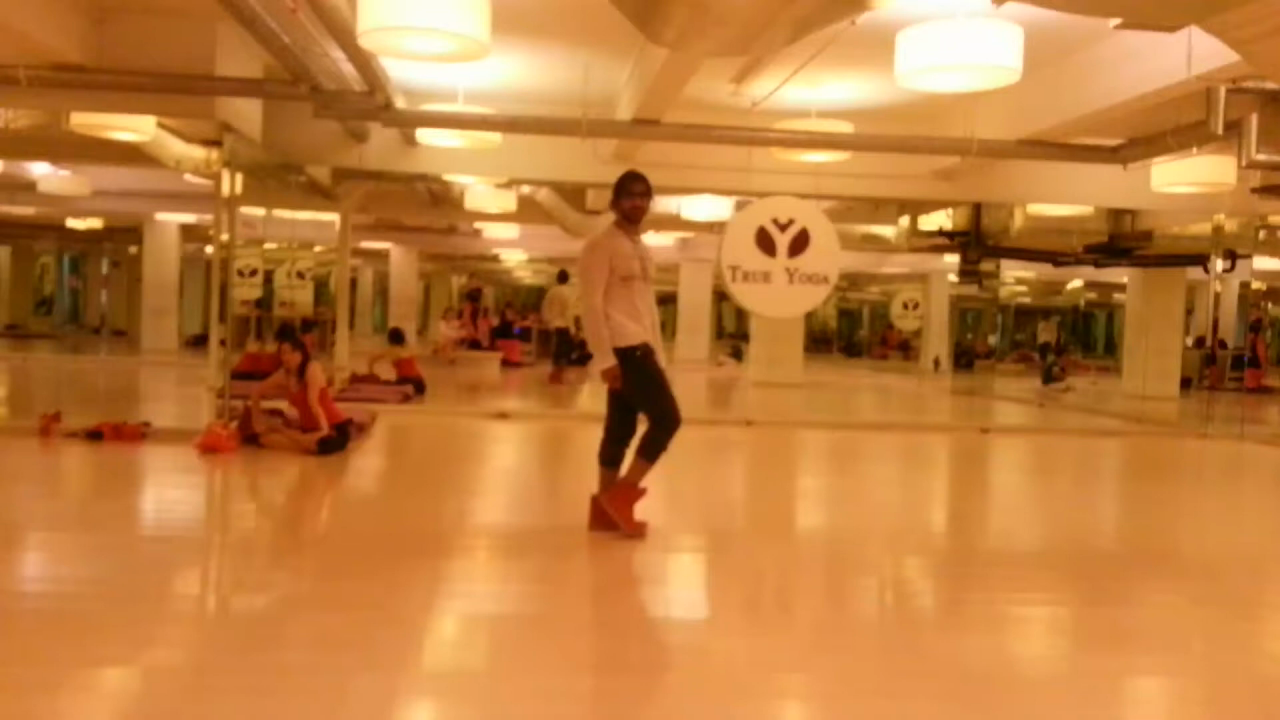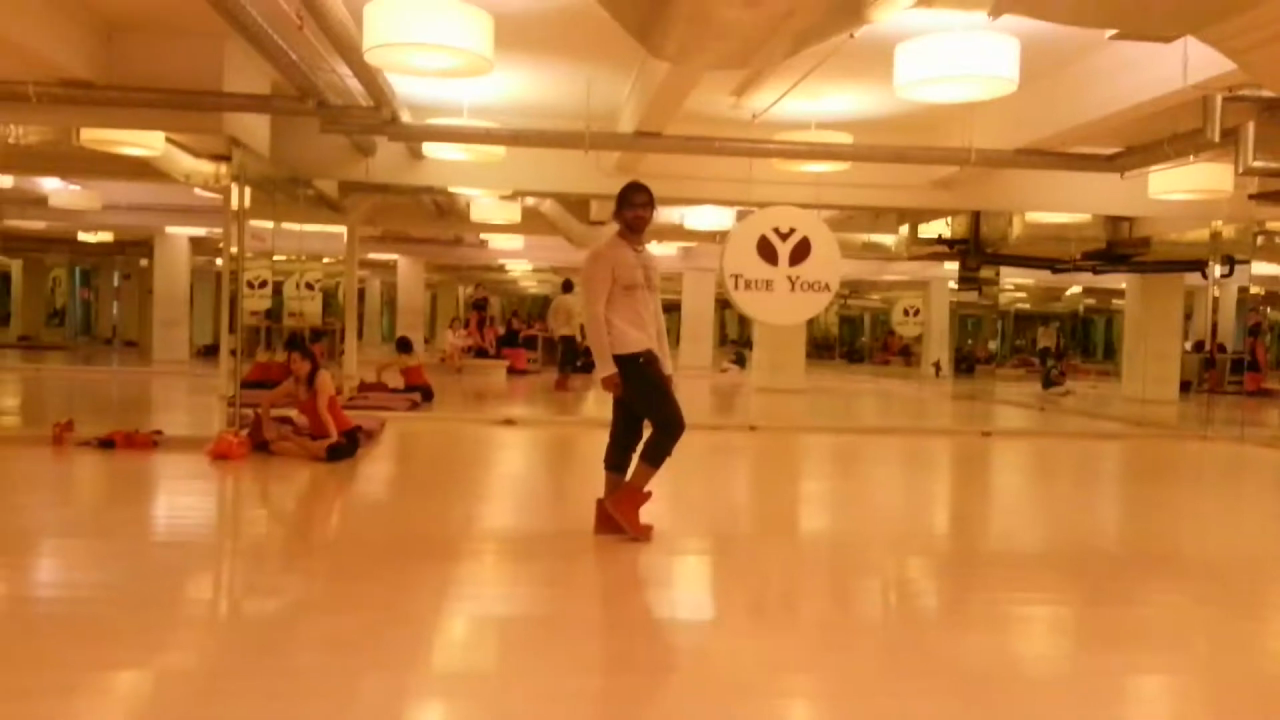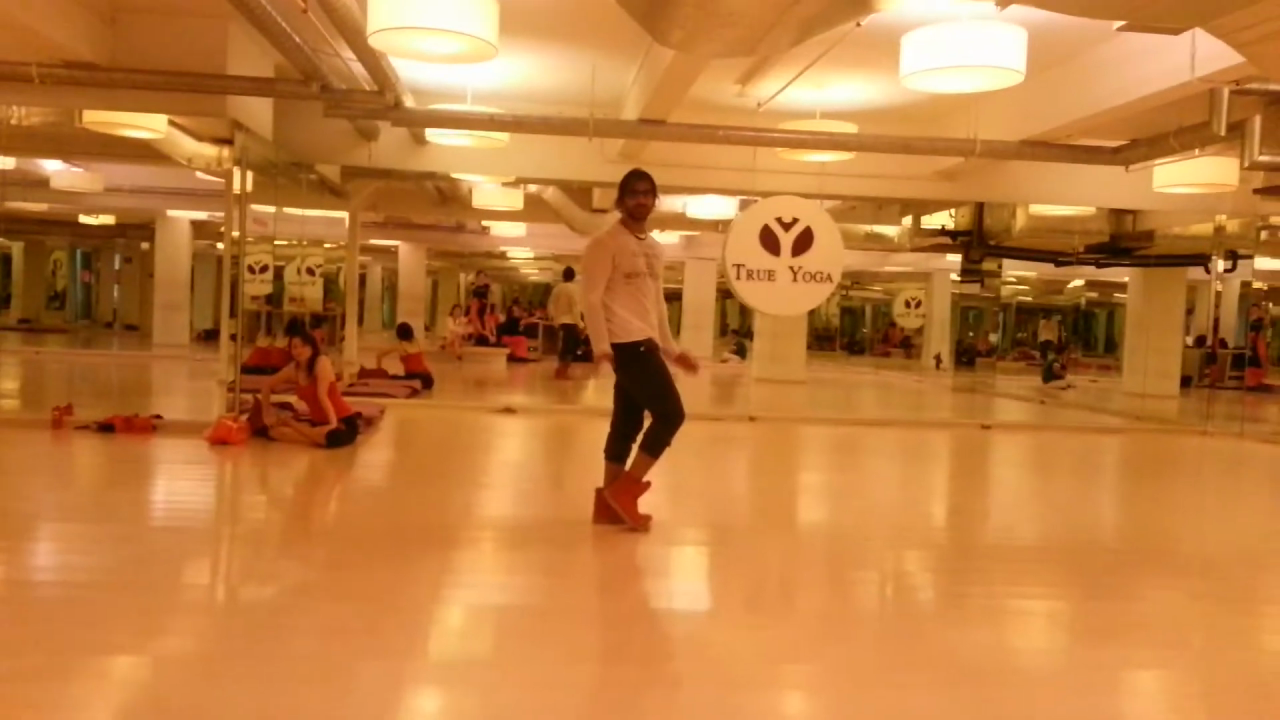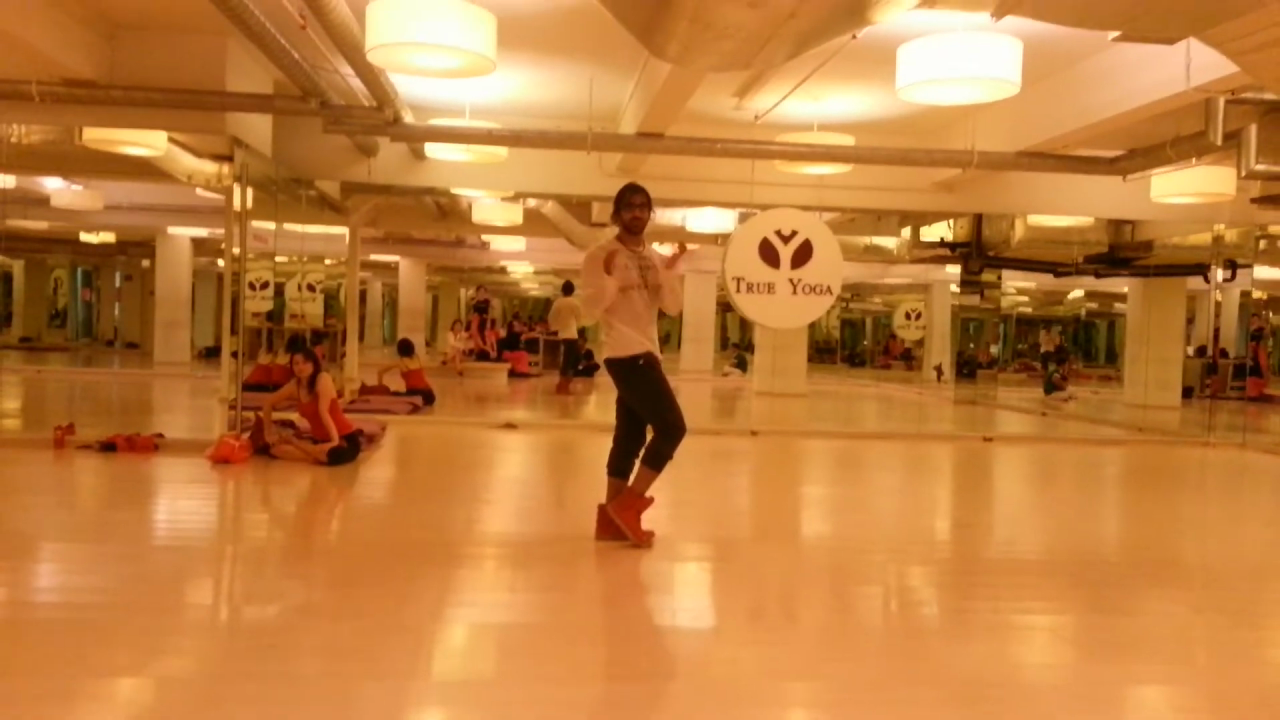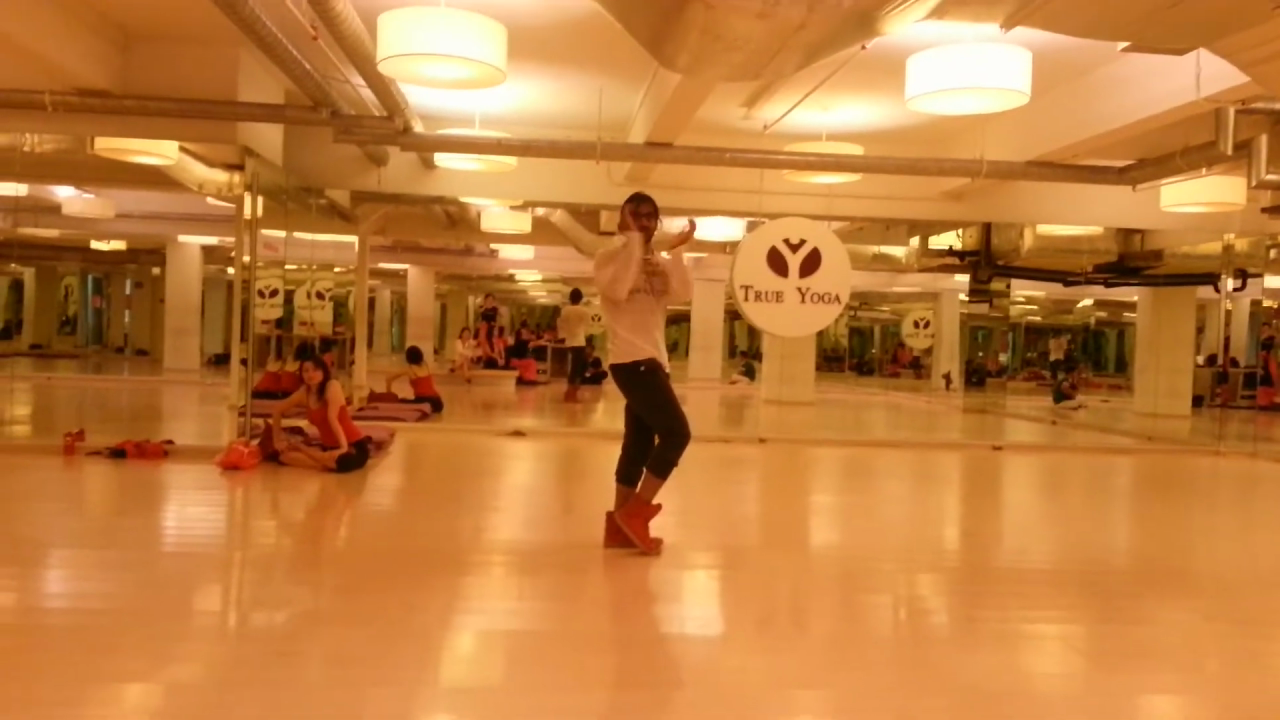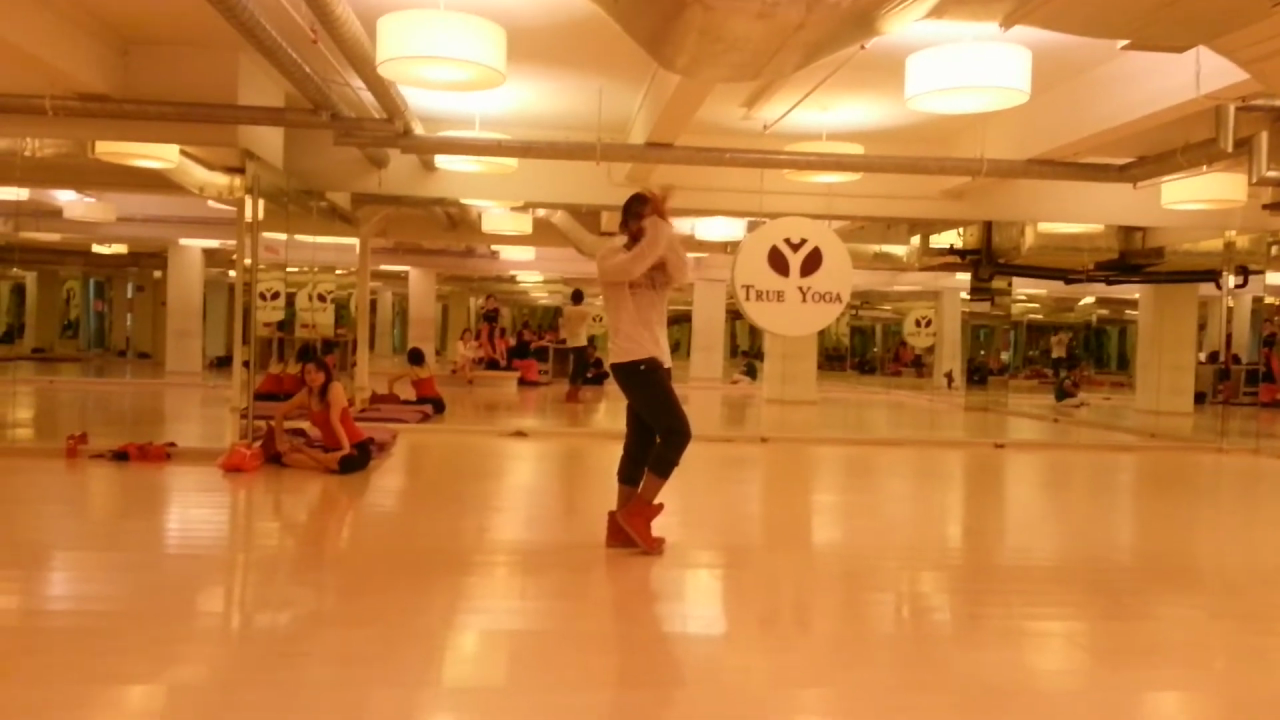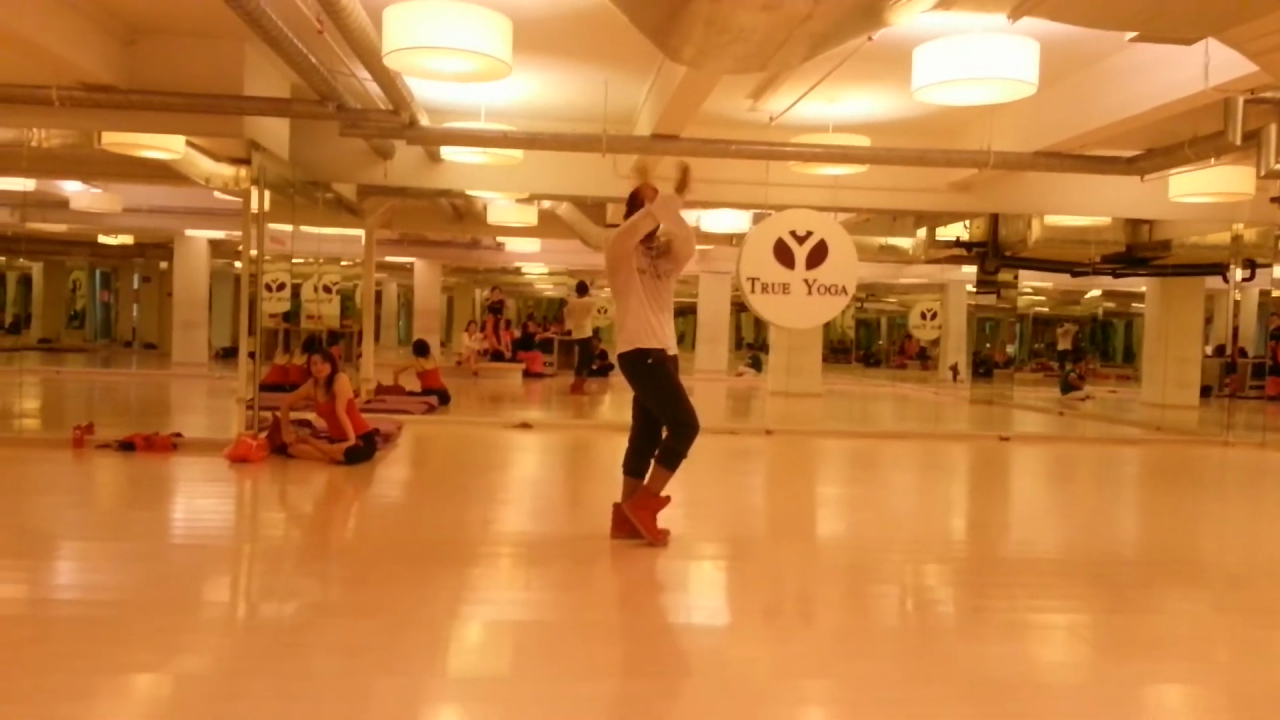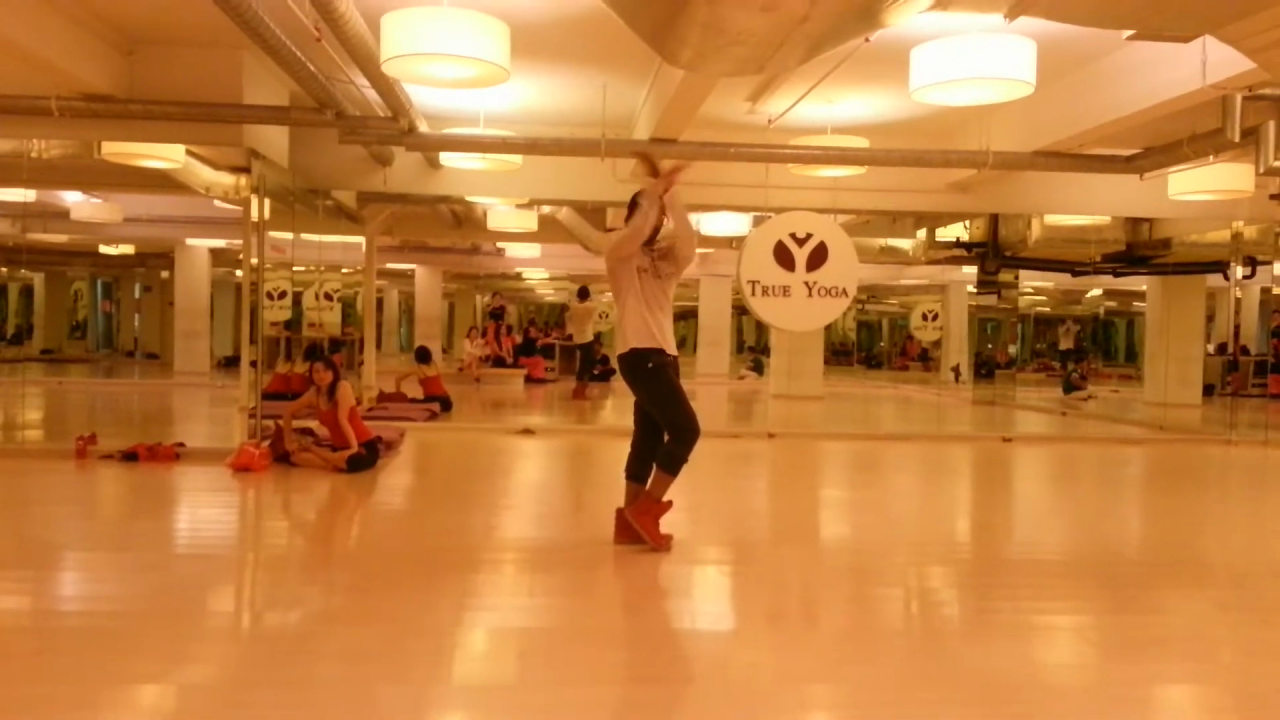
dt=0.4s
person 1, frame 1
left shoulder: (644, 251)
right shoulder: (601, 244)
right elbow: (592, 304)
left wrist: (658, 356)
right wrist: (604, 358)
left hip: (639, 348)
right hip: (622, 349)
left knee: (621, 427)
right knee: (666, 417)
left ankle: (604, 506)
right ankle: (622, 493)
person 1, frame 2
left shoulder: (649, 260)
right shoulder: (604, 255)
right elbow: (594, 313)
left wrist: (665, 365)
right wrist: (605, 366)
left hip: (645, 355)
right hip: (625, 356)
left knee: (627, 433)
right knee: (670, 423)
left ankle: (611, 510)
right ankle: (627, 498)
person 1, frame 3
left shoulder: (655, 248)
right shoulder: (605, 243)
right elbow: (591, 298)
left wrist: (672, 349)
right wrist: (601, 347)
left hip: (644, 343)
right hip: (626, 344)
left knee: (628, 421)
right knee: (670, 413)
left ankle: (609, 498)
right ankle: (626, 488)
person 1, frame 4
left shoulder: (657, 258)
right shoulder: (601, 254)
left elbow: (674, 307)
right elbow: (590, 308)
left wrist: (673, 271)
right wrist: (611, 276)
left hip: (646, 355)
right hip: (626, 355)
left knee: (630, 437)
right knee: (672, 426)
left ankle: (611, 516)
right ankle: (629, 503)
person 1, frame 5
left shoulder: (665, 266)
right shoulder: (609, 256)
left elbow: (682, 292)
right elbow: (616, 289)
left wrist: (680, 250)
right wrist: (630, 239)
left hip: (655, 362)
right hip: (630, 361)
left knee: (639, 444)
right knee: (676, 432)
left ankle: (619, 524)
right ankle: (636, 510)
person 1, frame 6
left shoulder: (664, 263)
right shoulder: (611, 257)
left elbow: (678, 274)
right elbow: (634, 266)
left wrist: (659, 225)
right wrist: (653, 222)
left hip: (655, 360)
right hip: (631, 361)
left knee: (640, 443)
right knee: (677, 432)
left ankle: (622, 522)
right ankle: (638, 511)
person 1, frame 7
left shoulder: (670, 254)
right shoulder: (618, 249)
left elbow: (687, 241)
right elbow: (627, 235)
left wrist: (668, 203)
right wrist: (654, 203)
left hip: (666, 354)
right hip: (638, 352)
left knee: (645, 435)
right knee: (683, 424)
left ankle: (628, 511)
right ankle: (643, 502)
person 1, frame 8
left shoulder: (671, 256)
right shoulder: (621, 251)
left elbow: (689, 237)
right elbow: (638, 229)
left wrist: (667, 191)
right wrist: (655, 192)
left hip: (665, 355)
right hip: (638, 353)
left knee: (649, 439)
right knee: (685, 429)
left ankle: (630, 520)
right ankle: (646, 507)
